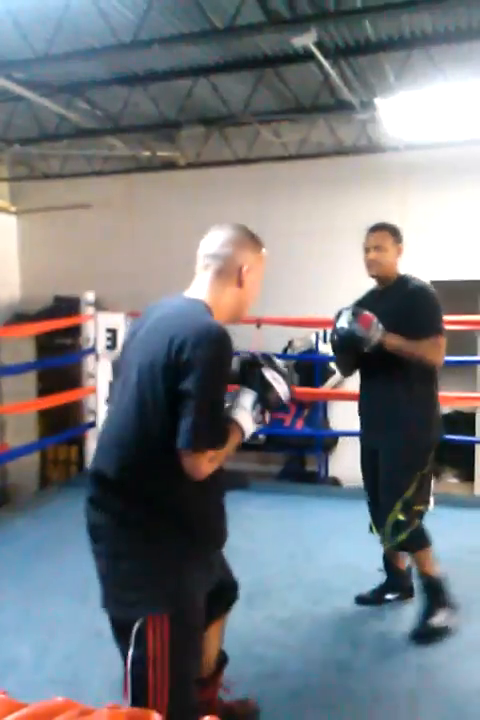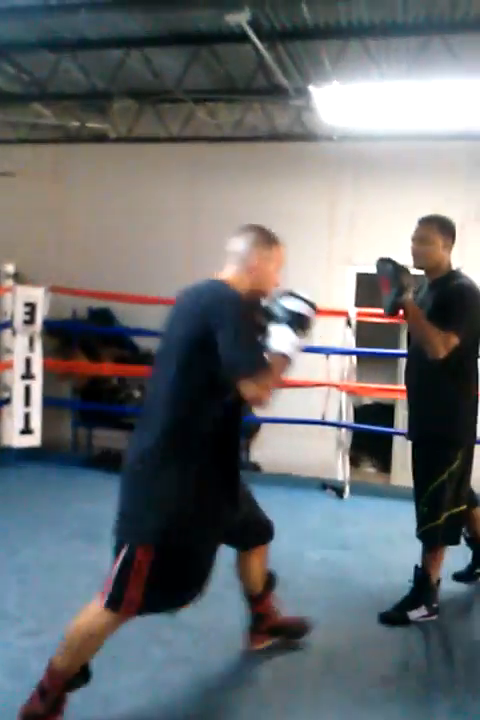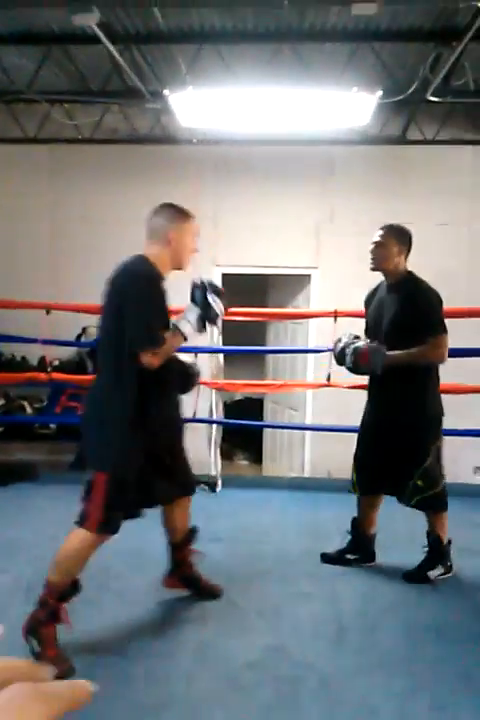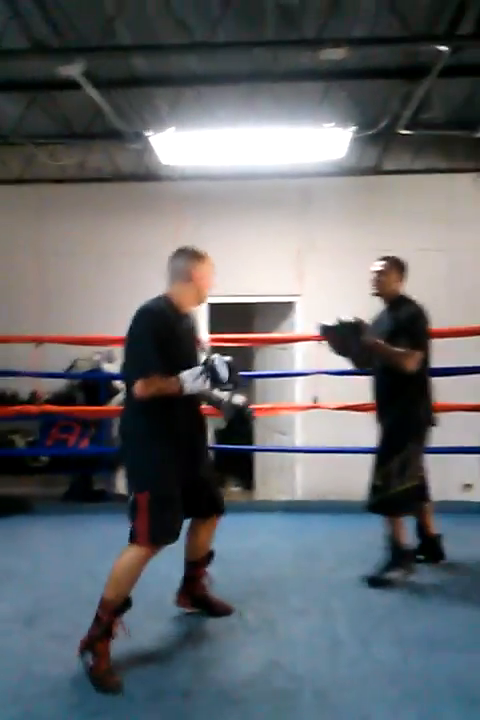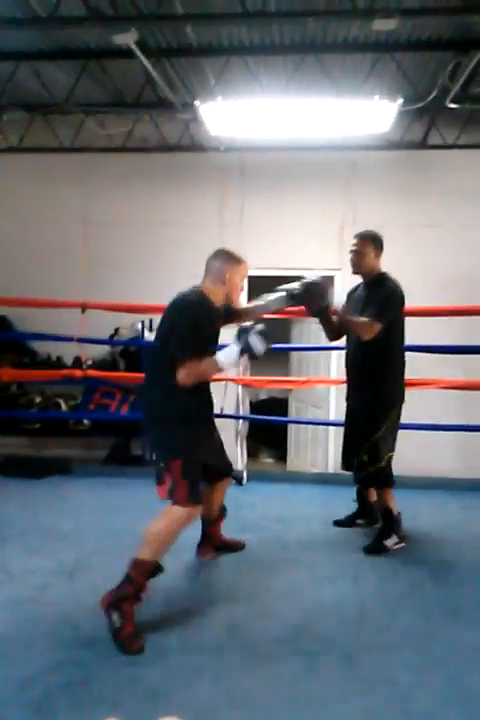
dt=1s
person 1, frame 1
left shoulder: (161, 315)
right shoulder: (206, 335)
right elbow: (198, 460)
right wrist: (245, 413)
left hip: (159, 512)
right hip: (145, 526)
left knee: (214, 596)
person 1, frame 2
left shoulder: (206, 297)
right shoulder: (229, 302)
right elbow: (255, 390)
left wrist: (275, 336)
right wrist: (286, 340)
left hip: (209, 460)
right hip: (168, 464)
left knee: (254, 536)
right knee: (123, 598)
left ankle: (264, 623)
person 1, frame 3
left shoulder: (145, 279)
right shoulder: (135, 278)
right elbow: (151, 354)
left wrist: (183, 346)
right wrist: (194, 317)
left hip: (148, 413)
right hip: (119, 418)
left knee: (179, 488)
right knee: (98, 522)
left ankle: (181, 569)
right ankle: (41, 621)
person 1, frame 4
left shoulder: (185, 320)
right shoulder: (153, 317)
right elbow: (143, 387)
right wrist: (197, 380)
left hip: (184, 438)
right hip: (151, 443)
left knee: (207, 511)
right knee: (148, 539)
left ankle: (192, 591)
right ankle: (96, 640)
person 1, frame 5
left shoulder: (206, 303)
right shoulder: (193, 309)
left elbow: (237, 314)
right elbow: (183, 374)
left wrist: (280, 299)
right wrist: (232, 353)
left hip: (193, 413)
right hip: (174, 418)
left knee: (217, 474)
right knee: (185, 504)
left ankle: (210, 539)
right ankle: (123, 598)
person 2, frame 1
left shoulder: (419, 295)
right shoulder: (362, 305)
left elbow: (435, 354)
right elbow: (349, 367)
left wrist: (384, 338)
right wrist: (344, 345)
left hip: (412, 424)
right hip: (375, 423)
left knee: (401, 512)
right knee: (381, 506)
left ankle: (438, 597)
right ankle: (397, 578)
person 2, frame 2
right shoulder: (427, 290)
left elbow: (438, 349)
left wrist: (404, 302)
right hip: (429, 411)
left knee: (435, 501)
left ankle: (425, 594)
person 2, frame 3
left shoulder: (422, 295)
right shoulder: (375, 295)
left elbow: (439, 350)
left wrist: (387, 358)
right wrist: (358, 350)
left hip: (416, 404)
right hip: (382, 399)
left knee: (423, 477)
right knee: (368, 470)
left ankle: (440, 555)
right ankle: (361, 545)
person 2, frame 4
left shoulder: (410, 314)
right shoulder: (384, 317)
left elbow: (409, 362)
right elbow: (372, 363)
left wrist: (372, 343)
left hip: (409, 413)
right hip: (393, 413)
left knee: (388, 481)
right knee: (411, 478)
left ankle: (399, 556)
right ankle: (431, 543)
person 2, frame 5
left shoulder: (388, 290)
right shoulder: (358, 291)
left elbow: (364, 332)
right elbow: (337, 330)
left wrist: (328, 307)
right wrist: (318, 307)
left hip: (383, 388)
right hip: (360, 387)
left knee: (373, 454)
right knee: (356, 450)
left ankle: (392, 526)
right ankle: (367, 508)
